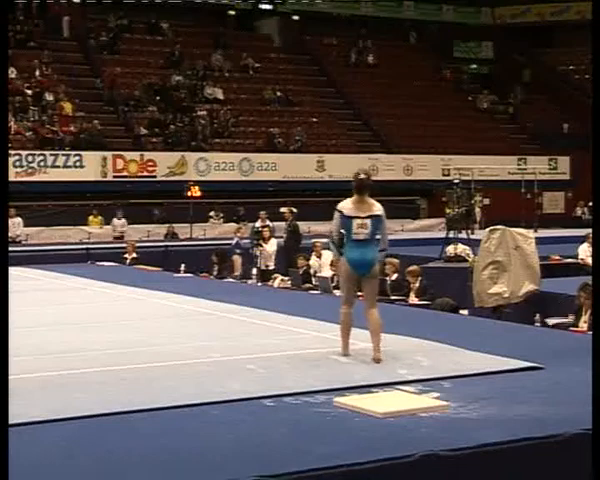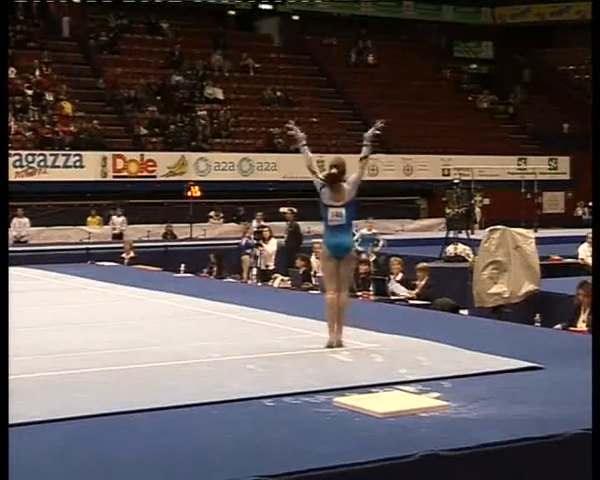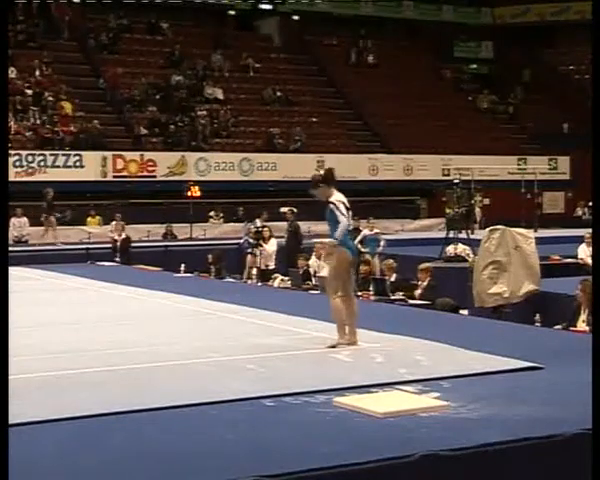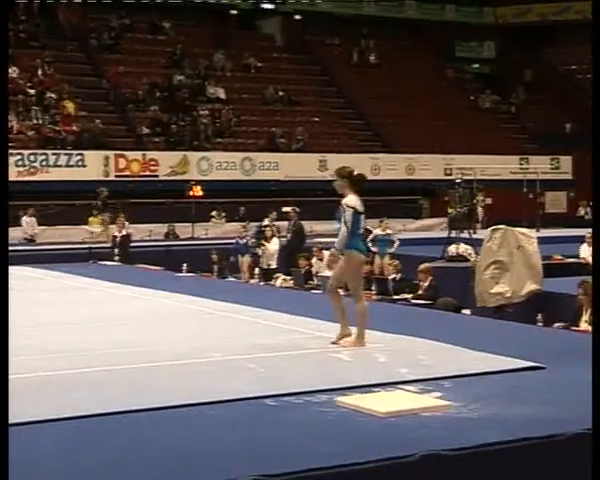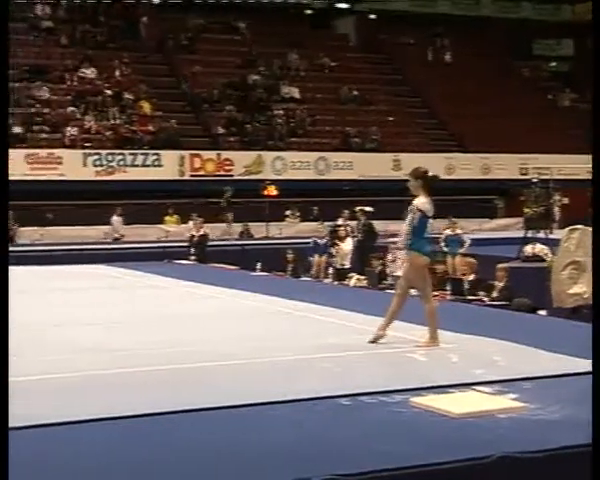
dt=1s
person 1, frame 1
left shoulder: (343, 206)
right shoulder: (378, 208)
left elbow: (335, 235)
right elbow: (383, 238)
left wrist: (340, 249)
right wrist: (380, 250)
left hip: (350, 258)
right hip: (370, 259)
left knee: (347, 304)
right knee: (372, 307)
left ankle: (345, 347)
right ankle: (376, 350)
person 1, frame 2
left shoulder: (323, 188)
right shoulder: (349, 189)
left elbow: (309, 162)
right elbow: (362, 162)
left wrist: (301, 141)
right wrist: (368, 139)
left hip: (329, 245)
right hip: (346, 244)
left knee: (331, 291)
right knee: (343, 290)
left ankle: (332, 336)
right ankle: (339, 336)
person 1, frame 3
left shoulder: (334, 200)
right shoulder: (338, 199)
left elbow: (344, 222)
left wrist: (333, 242)
right wrist: (333, 246)
left hip: (343, 250)
right hip: (347, 249)
left knee: (332, 293)
right knee: (347, 294)
left ankle: (342, 335)
right ankle: (351, 335)
person 1, frame 4
left shoulder: (347, 202)
right shoulder: (354, 200)
left elbow: (345, 231)
left wrist: (334, 251)
right wrist: (337, 251)
left hip: (353, 251)
right hip: (350, 251)
left knee: (357, 295)
right knee: (332, 287)
left ankle: (360, 338)
right ankle: (345, 329)
person 1, frame 5
left shoulder: (417, 203)
right shoulder: (426, 202)
left elbow: (407, 230)
left wrist: (400, 253)
right wrist: (403, 251)
left hip: (417, 252)
right hip: (418, 251)
left knee: (426, 296)
right knee: (400, 292)
left ankle: (433, 338)
right ankle: (382, 329)
